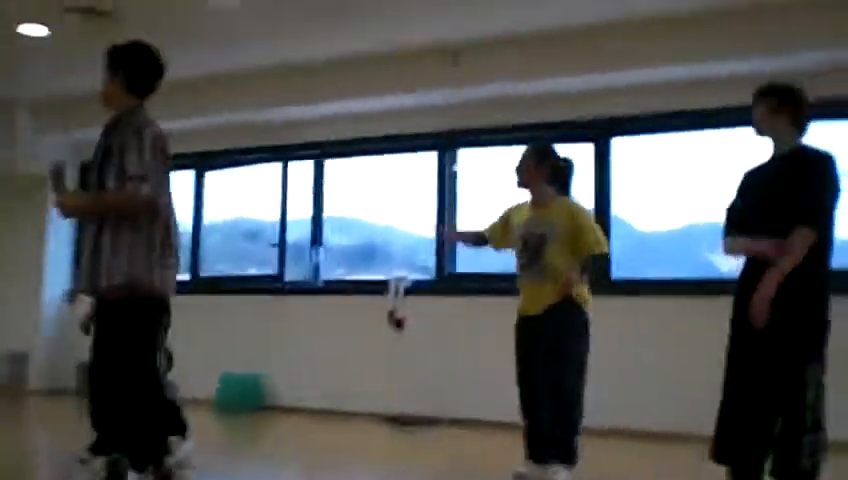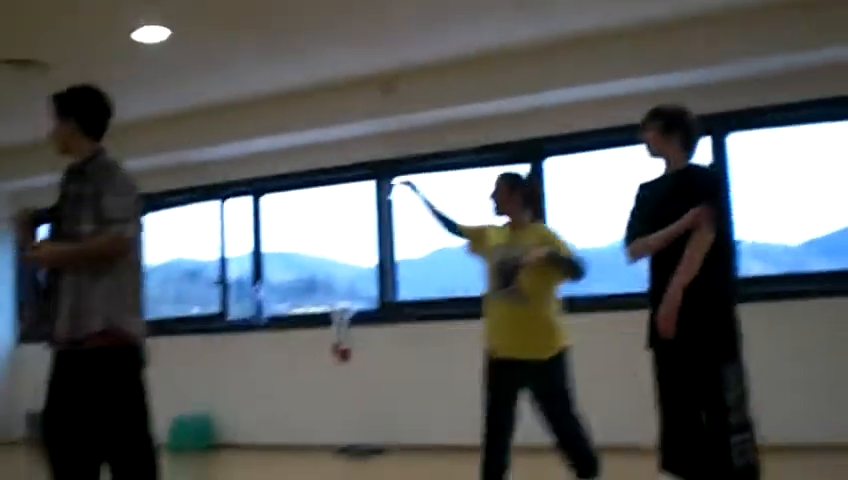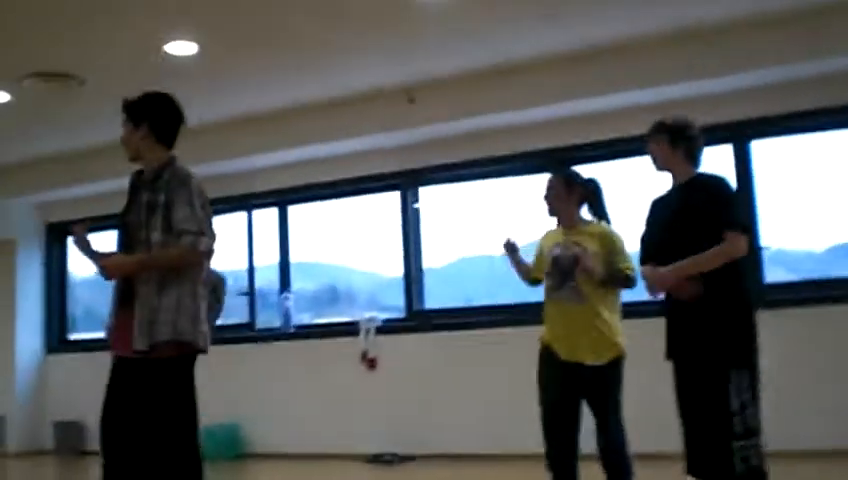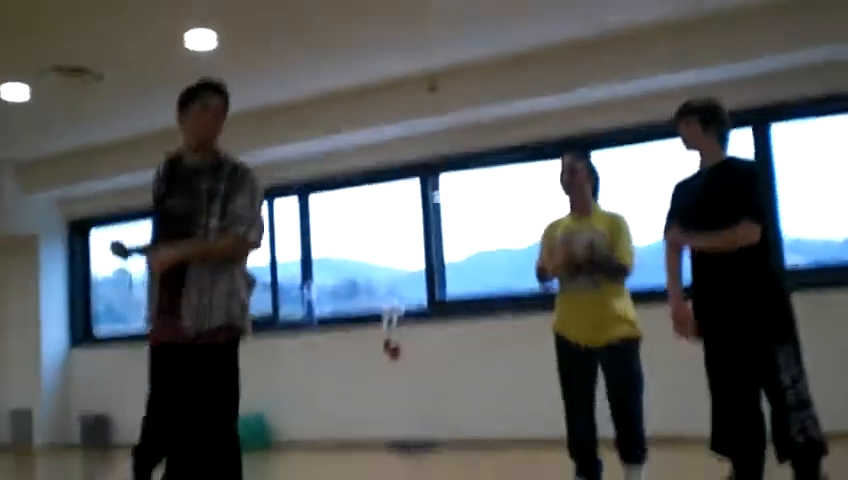
dt=0.4s
person 1, frame 1
left shoulder: (138, 131)
right shoulder: (124, 132)
left elbow: (141, 197)
left wrist: (84, 202)
left hip: (136, 277)
right hip: (121, 277)
left knee: (127, 378)
right knee: (109, 379)
person 1, frame 2
left shoulder: (108, 174)
right shoulder: (76, 179)
left elbow: (125, 237)
left wrist: (64, 252)
right wrist: (39, 246)
left hip: (105, 325)
right hip: (73, 327)
left knee: (120, 429)
right knee: (62, 426)
person 1, frame 3
left shoulder: (180, 183)
right shoulder: (142, 185)
left elbow: (198, 248)
left wrist: (133, 261)
right wrist: (91, 253)
left hip: (167, 330)
right hip: (133, 332)
left knee: (169, 434)
right knee: (119, 429)
person 1, frame 4
left shoulder: (235, 177)
right shoulder: (165, 177)
left elbow: (247, 238)
left wrist: (184, 252)
left hip: (213, 314)
right hip: (169, 316)
left knee: (212, 416)
right knee: (166, 411)
person 2, frame 1
left shoulder: (815, 165)
right shoulder: (754, 177)
left elbow: (808, 232)
right elbow: (730, 240)
left wrist: (768, 285)
right wrist: (756, 246)
left hip: (799, 302)
right hip: (752, 302)
left knee: (799, 400)
right knee: (743, 396)
person 2, frame 2
left shoulder: (705, 180)
right shoulder: (649, 192)
left elbow: (704, 236)
right elbow: (634, 250)
left wrist: (673, 296)
right wrist: (681, 224)
left hip: (708, 310)
right hip: (667, 311)
left knee: (724, 403)
right knee: (678, 406)
person 2, frame 3
left shoulder: (713, 188)
right shoulder: (659, 207)
left elbow: (738, 244)
right elbow: (648, 269)
left wrist: (676, 269)
right wrist: (669, 283)
left hip: (726, 318)
right hip: (684, 325)
left knee: (736, 411)
right knee: (698, 415)
person 2, frame 4
left shoulder: (743, 173)
right shoulder: (685, 190)
left elbow: (750, 233)
right elbow: (672, 249)
left wrist: (692, 240)
right wrist: (677, 300)
left hip: (761, 299)
right hip: (717, 307)
left knee: (785, 385)
right knee: (732, 392)
person 3, frame 1
left shoulder: (571, 211)
right shoulder: (517, 214)
left elbow: (600, 252)
right elbow: (484, 237)
left wrist: (576, 273)
right wrist: (458, 236)
left hip: (567, 308)
right hip: (530, 310)
left knee: (563, 385)
right knee: (532, 390)
person 3, frame 2
left shoulder: (544, 235)
right shoulder: (491, 236)
left elbow: (576, 270)
right elbow: (454, 227)
left wrist: (547, 255)
right wrist: (422, 199)
left hip: (543, 346)
right hip: (501, 346)
left knee: (560, 416)
right knee: (496, 419)
person 3, frame 3
left shoulder: (603, 235)
right shoulder: (546, 241)
left elbow: (629, 280)
right elbow: (536, 279)
left wrist: (598, 273)
right wrist: (516, 259)
left hip: (599, 346)
right hip: (556, 345)
left knee: (608, 420)
right knee: (557, 422)
person 3, frame 4
left shoulder: (612, 222)
right shoulder: (555, 229)
left elbow: (622, 271)
right elbow: (543, 277)
left wrist: (587, 257)
right wrist: (556, 260)
left hip: (615, 326)
right hip: (570, 330)
left knee: (626, 396)
right knee: (577, 407)
